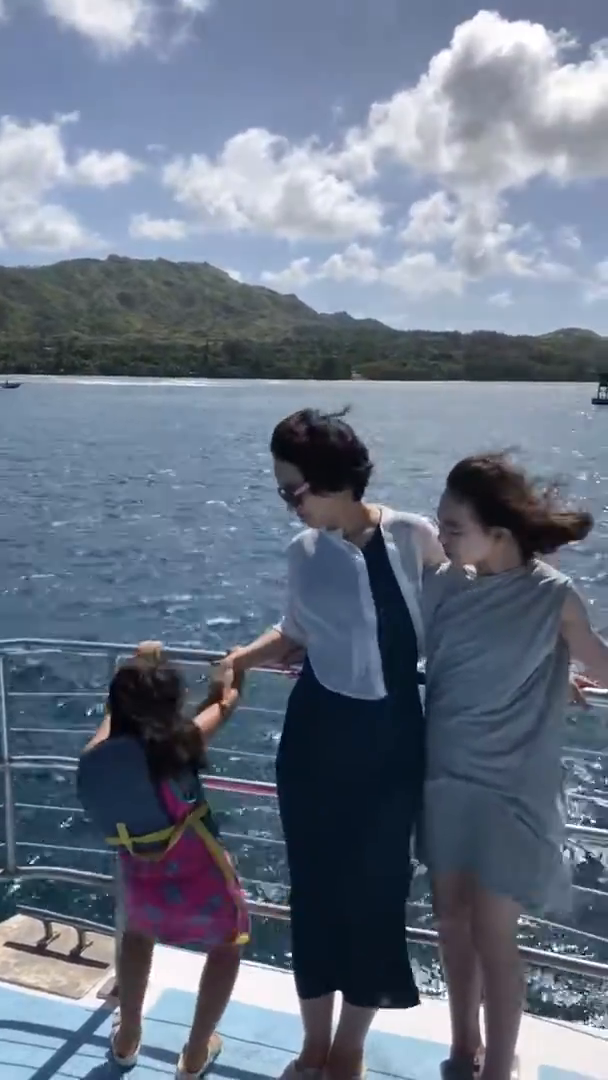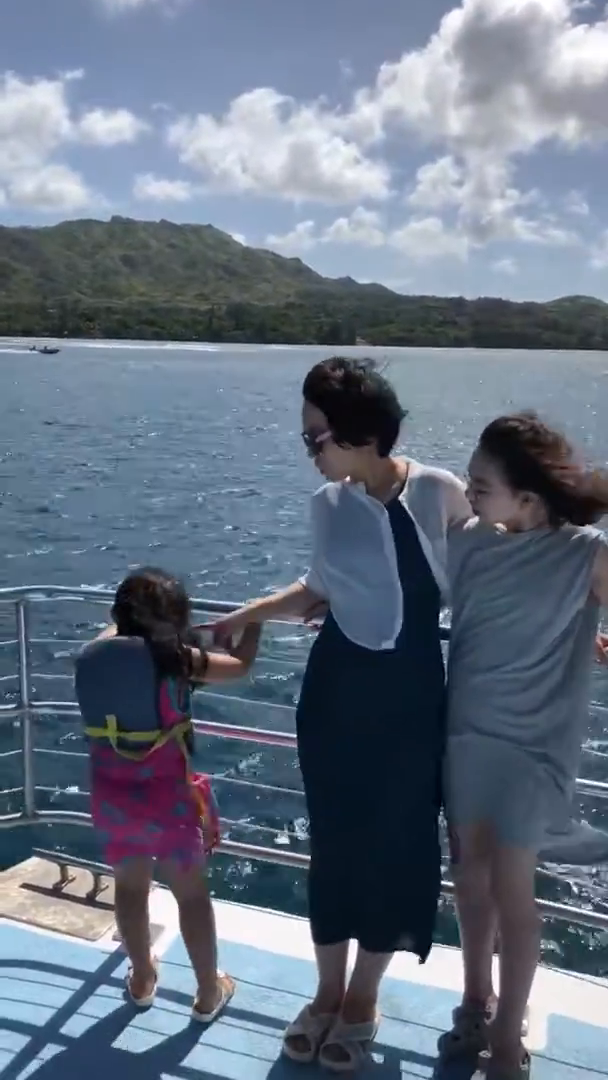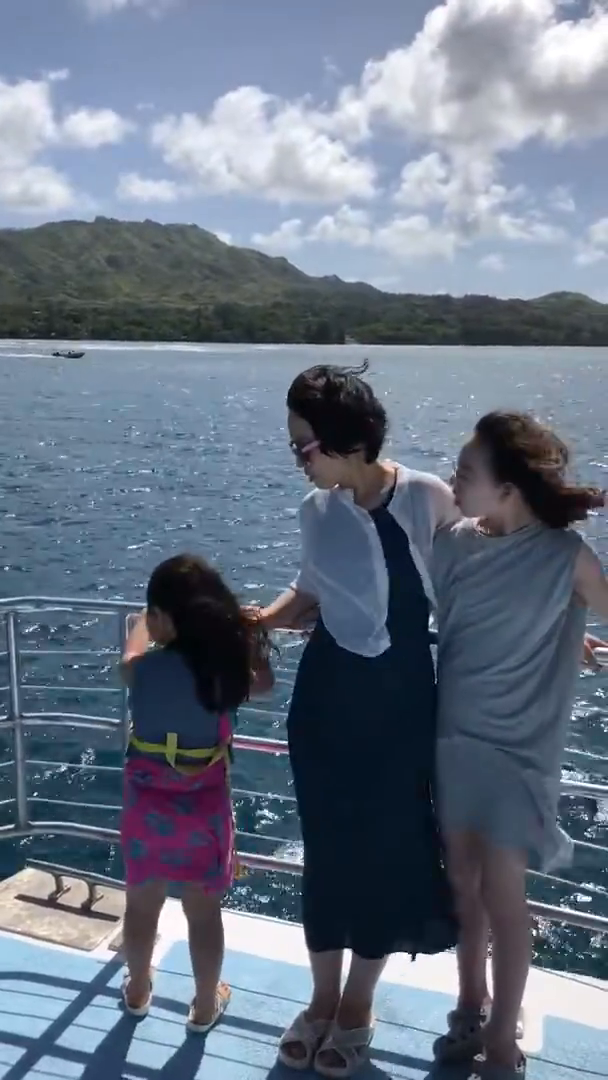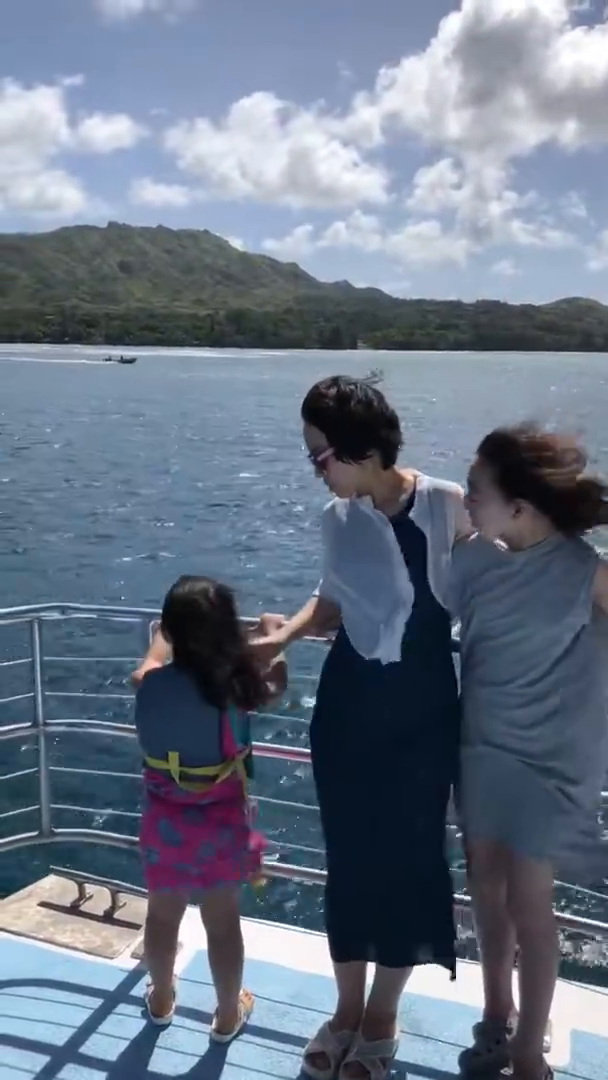
dt=0.7s
person 1, frame 1
left shoulder: (412, 536)
right shoulder: (303, 552)
right wrist: (241, 657)
left hip: (390, 741)
right hip: (315, 736)
left knee: (373, 892)
right knee: (313, 889)
person 1, frame 2
left shoulder: (439, 492)
right shoulder: (328, 503)
right wrist: (256, 610)
left hip: (410, 694)
right hip: (335, 689)
left knee: (391, 845)
right knee: (332, 842)
left ankle: (362, 998)
right ankle: (327, 991)
person 1, frame 3
left shoulder: (428, 498)
right shoulder: (316, 509)
right wrist: (254, 624)
left hip: (401, 700)
right hip: (324, 697)
left knee: (386, 852)
right knee: (326, 849)
left ankle: (358, 1004)
right ankle: (322, 997)
person 1, frame 4
left shoulder: (447, 505)
right shoulder: (336, 518)
right wrist: (282, 637)
left hip: (422, 710)
right hip: (346, 705)
left knee: (405, 860)
right knee: (347, 858)
left ankle: (381, 1015)
right ankle: (346, 1008)
person 2, frame 1
left shoulder: (552, 596)
right shoulder: (441, 583)
left hip: (508, 789)
right hip: (443, 776)
left knee: (492, 938)
right knee: (451, 920)
person 2, frame 2
right shoulder: (468, 539)
left hip: (530, 744)
right hip: (465, 731)
left knee: (511, 891)
right knee: (470, 874)
right ankle: (477, 1002)
person 2, frame 3
right shoulder: (452, 541)
left hip: (517, 747)
right hip: (453, 734)
left knee: (501, 895)
right knee: (462, 879)
right ankle: (472, 1006)
person 2, frame 4
right shoulder: (473, 554)
left hip: (545, 758)
right hip: (479, 745)
left knee: (528, 905)
right knee: (486, 889)
right ankle: (497, 1016)
person 3, frame 1
left shoulder: (93, 757)
right shoulder: (175, 744)
left elbow: (117, 715)
right elbow: (224, 705)
left wrist: (140, 666)
left hip: (145, 883)
right hip: (201, 878)
left knee: (137, 935)
right knee: (225, 947)
left ankle: (127, 1036)
person 3, frame 2
left shoulder: (92, 655)
right shoulder: (176, 657)
right elbow: (241, 665)
right wrist: (252, 625)
left hip: (111, 794)
right hip: (166, 795)
left knee: (129, 885)
right knee: (192, 893)
left ankle: (142, 978)
right ankle: (209, 992)
person 3, frame 3
left shoulder: (144, 669)
right shoulder: (227, 670)
right elbow: (264, 681)
left wrist: (144, 618)
right wrist: (253, 633)
left hip: (148, 808)
right hip: (204, 809)
left knee: (141, 906)
right knee: (204, 911)
left ankle: (138, 990)
right ankle: (206, 1005)
person 3, frame 4
left shoulder: (148, 684)
right shoulder: (235, 686)
left elbow: (156, 657)
right elbow: (276, 684)
left wrist: (172, 626)
left hip: (164, 819)
right hip: (221, 822)
left knee: (162, 915)
right knee: (223, 922)
left ankle: (161, 999)
right ankle: (228, 1014)
